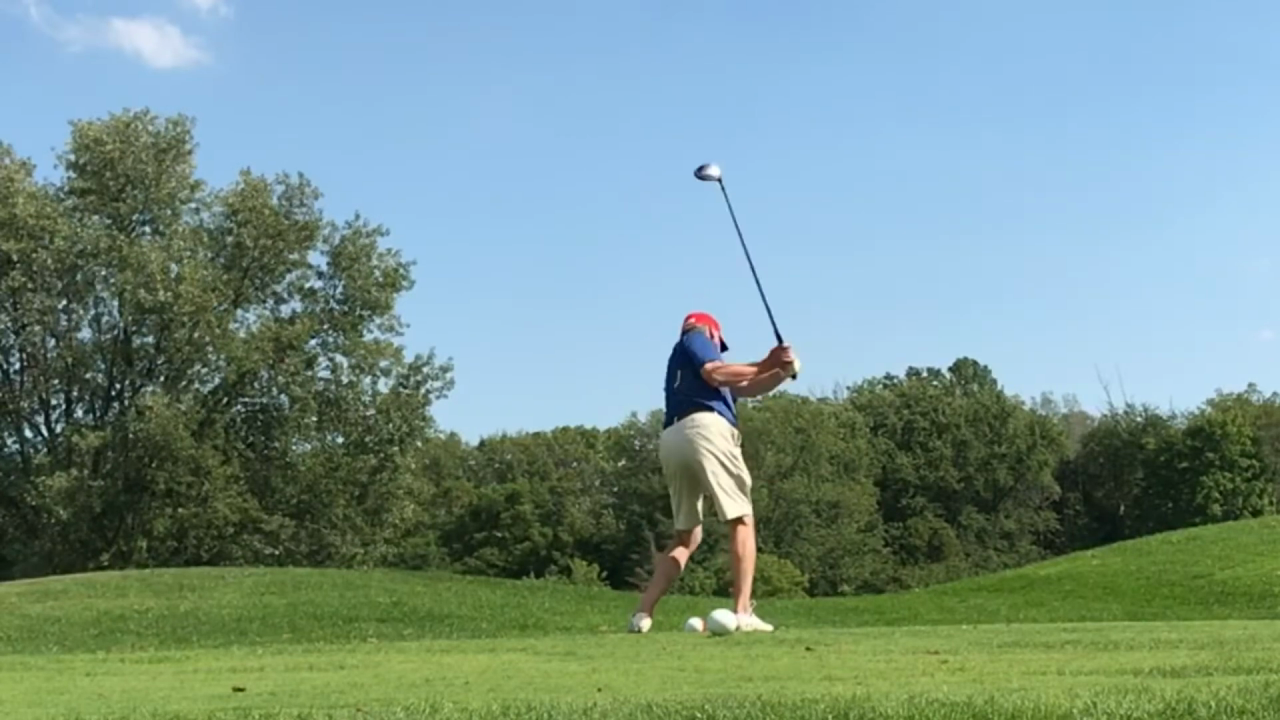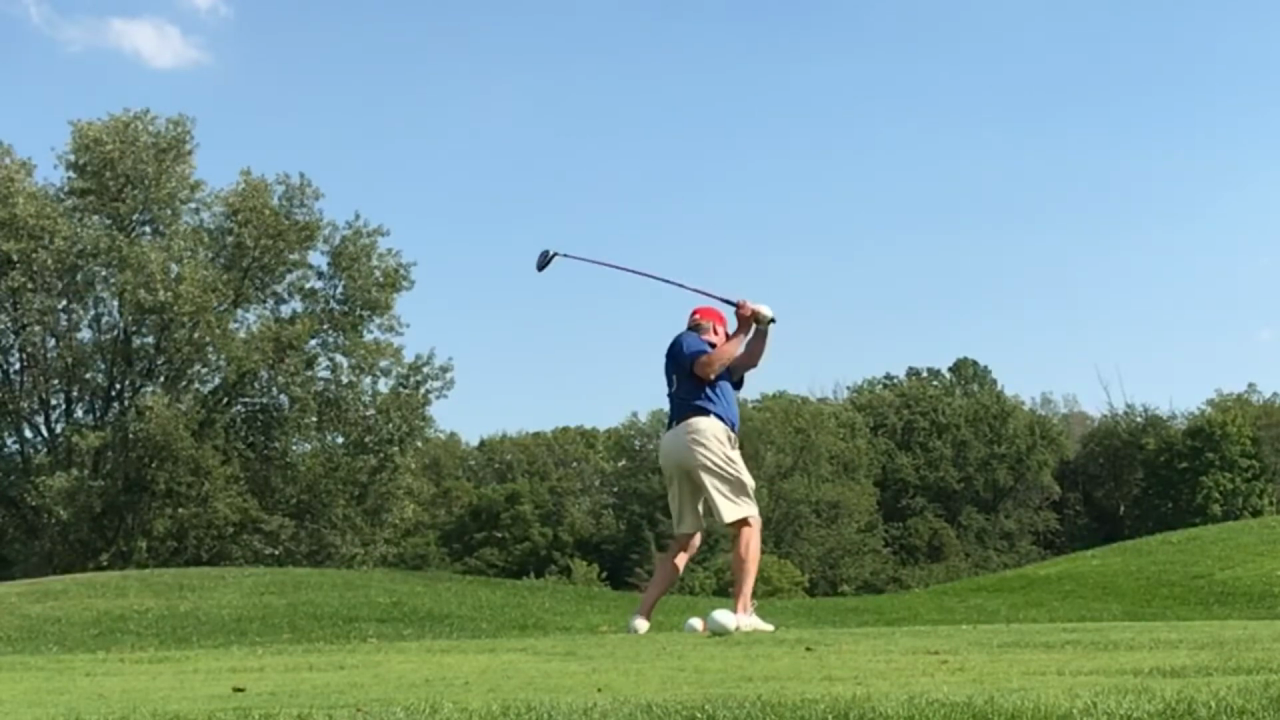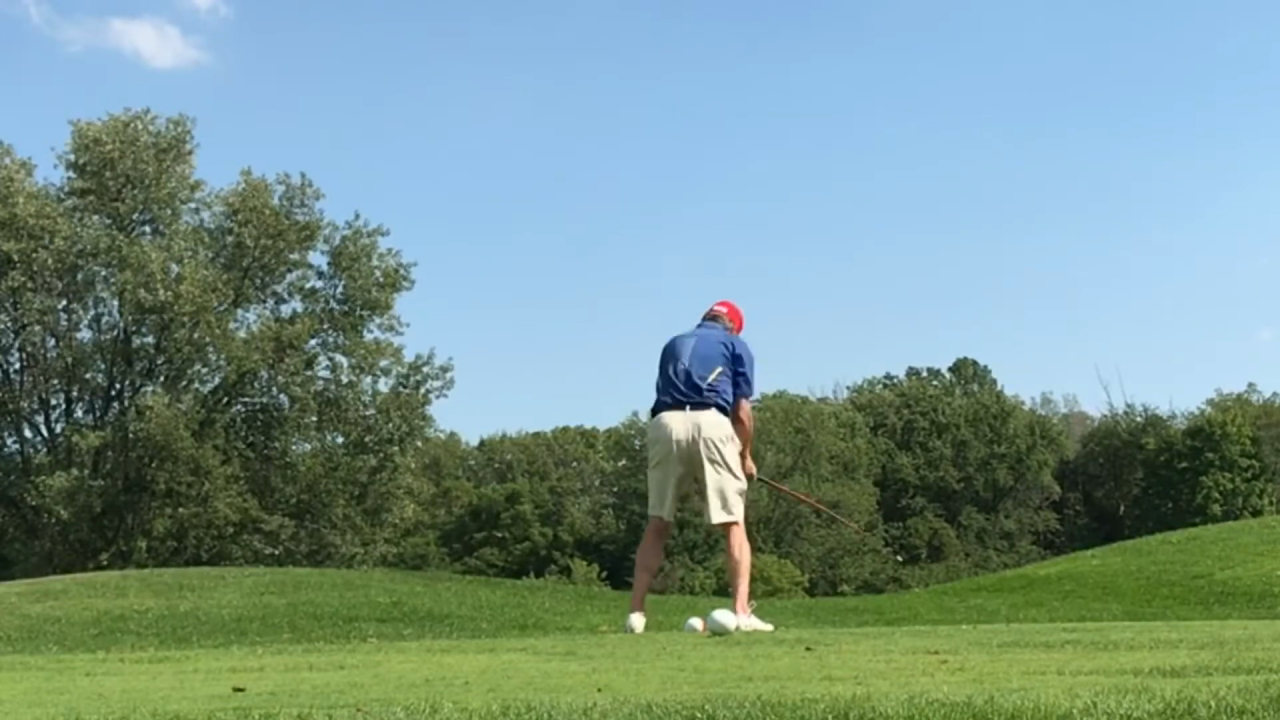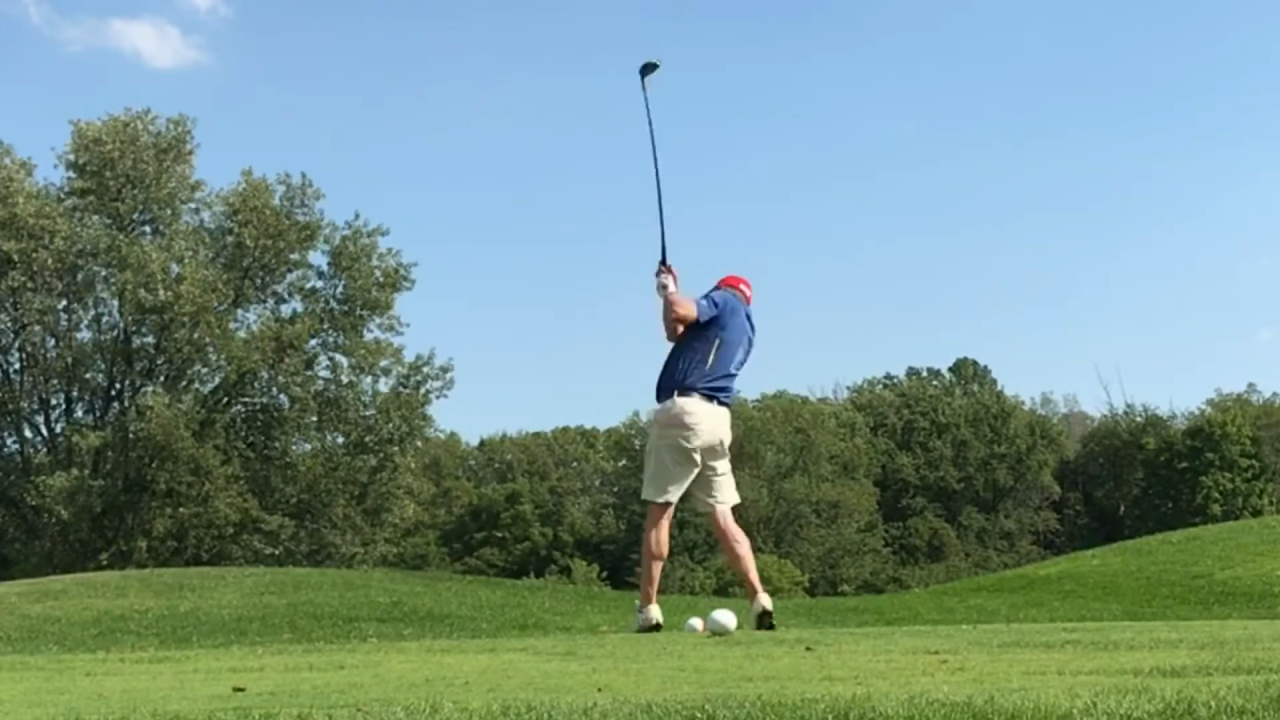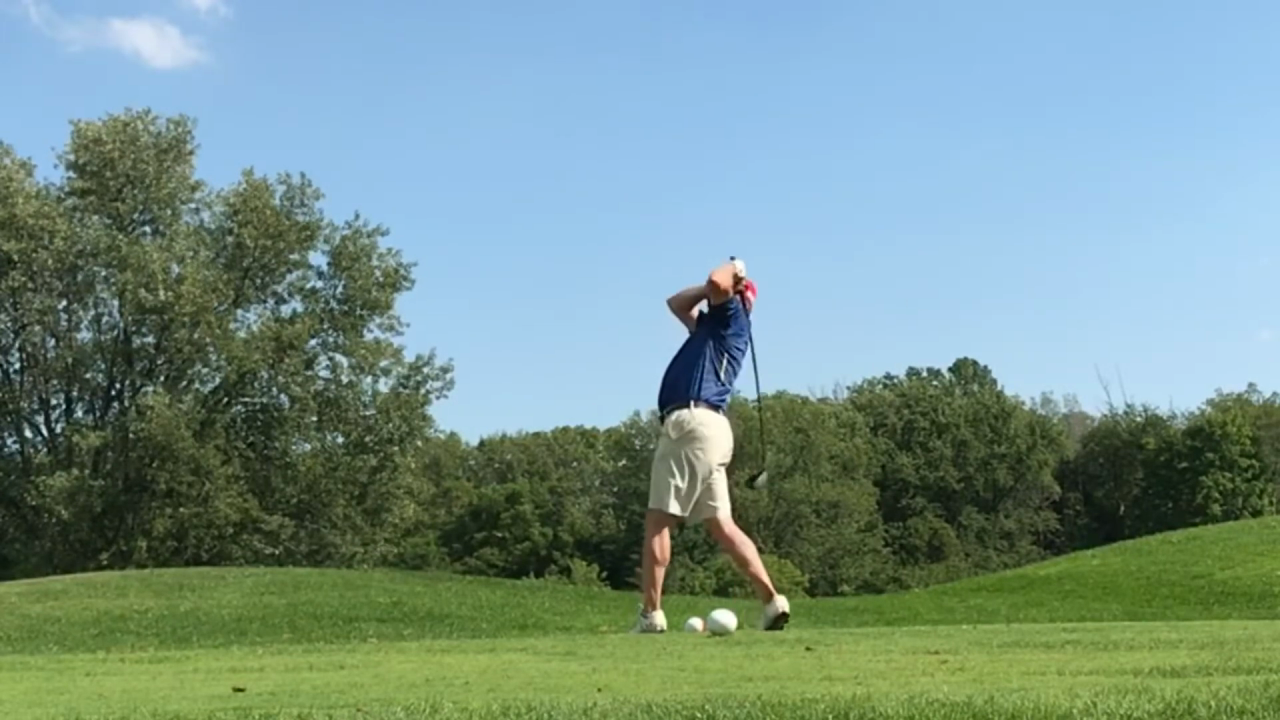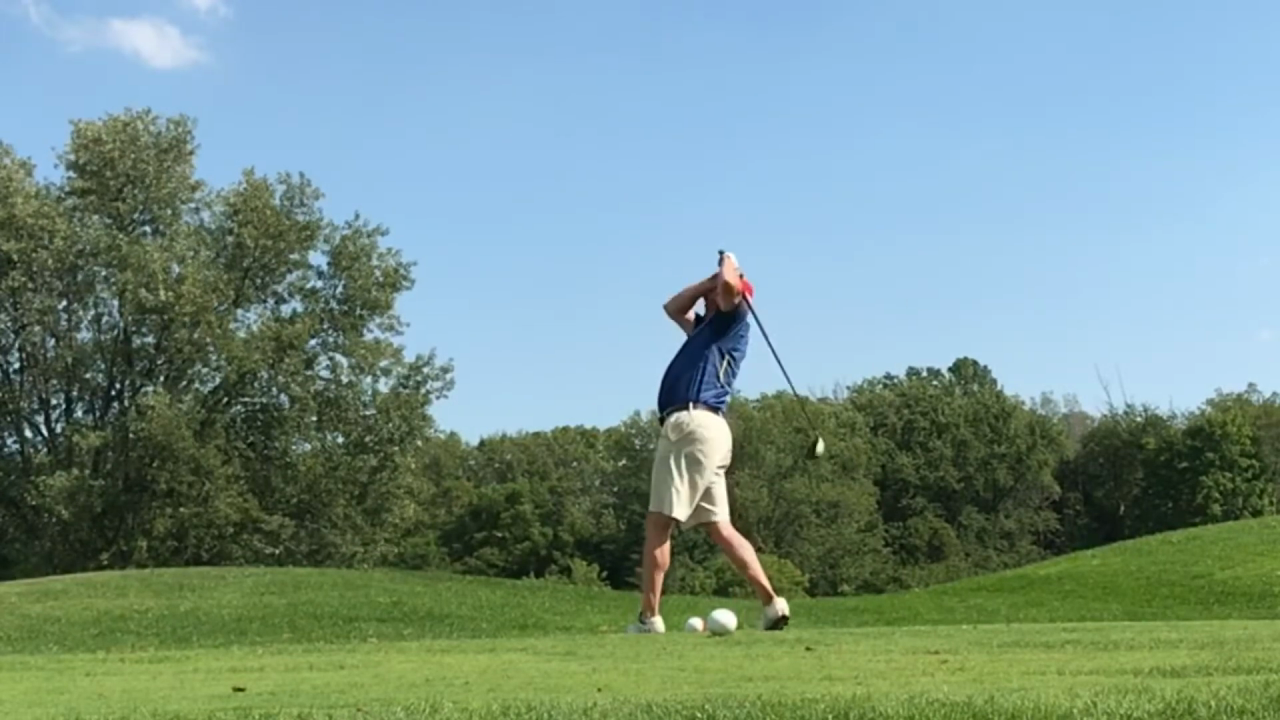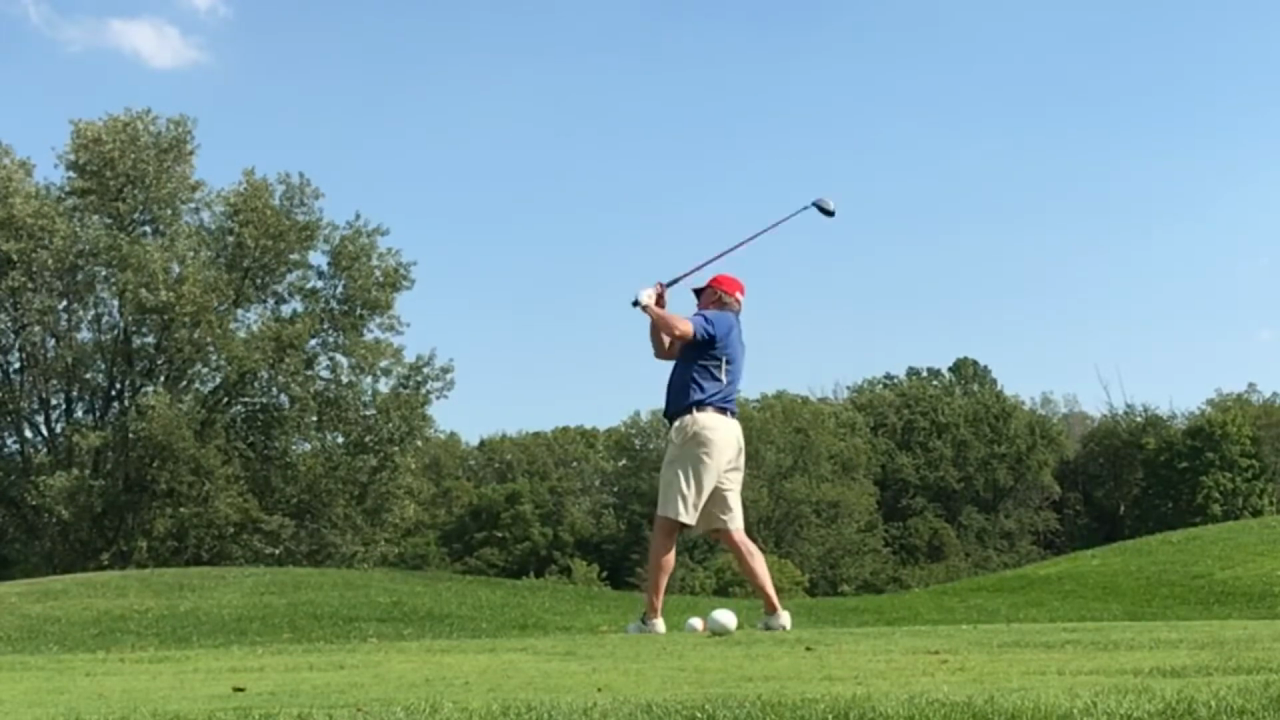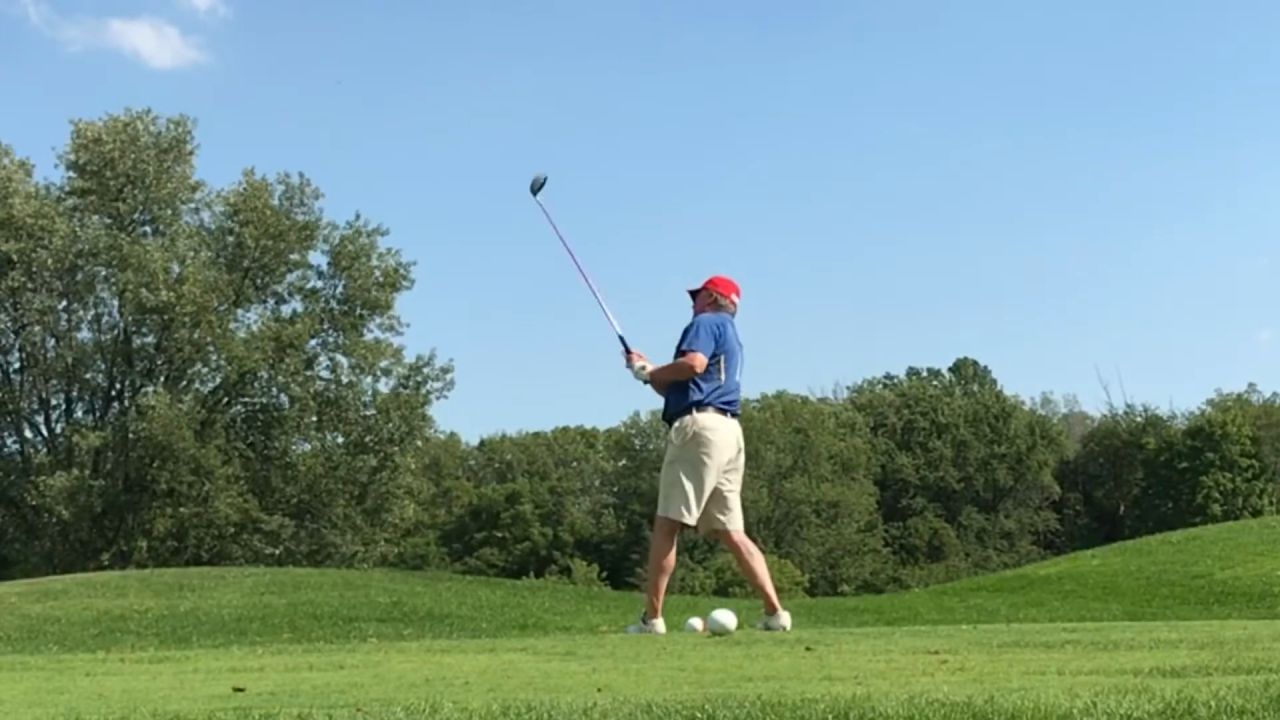
dt=0.2s
person 1, frame 1
left shoulder: (682, 366)
right shoulder: (694, 340)
left elbow: (745, 388)
right elbow: (714, 374)
left wrist: (780, 368)
right wrist: (765, 365)
left hip: (673, 441)
right hip: (704, 431)
left knee: (687, 538)
right knee: (741, 521)
left ankle: (642, 613)
right ankle: (742, 612)
person 1, frame 2
right shoulder: (685, 340)
left elbow: (745, 361)
right elbow: (707, 367)
left wrist: (760, 326)
right wrist: (742, 332)
left hip: (675, 447)
right hip: (703, 435)
left knee: (685, 541)
right knee: (748, 523)
left ankle: (641, 615)
right ankle: (743, 612)
person 1, frame 3
left shoulder: (675, 343)
right shoulder: (737, 346)
right elbow: (741, 412)
right wrist: (745, 457)
left hip: (666, 427)
right hip: (710, 427)
left knee: (656, 528)
right knee: (733, 525)
left ankle: (636, 614)
right ankle: (741, 611)
person 1, frame 4
left shoulder: (721, 300)
right shoulder: (746, 330)
left elbow: (679, 314)
right elbow: (681, 335)
left wrist: (669, 290)
right wrist: (671, 292)
left hip: (680, 412)
right hip: (715, 420)
left knee: (658, 512)
right knee: (722, 518)
left ankle: (649, 607)
right ankle: (757, 597)
person 1, frame 5
left shoulder: (733, 315)
right shoulder: (714, 323)
left elbow: (716, 284)
right elbow: (677, 304)
left wrist: (729, 272)
right wrist: (725, 275)
left hip: (692, 422)
right hip: (709, 426)
left knee: (658, 520)
right knee: (722, 524)
left ankle: (651, 613)
right ankle: (772, 599)
person 1, frame 6
left shoulder: (734, 319)
right shoulder: (710, 325)
left elbow: (730, 285)
right elbow: (673, 308)
left wrist: (729, 268)
right wrist: (712, 278)
left hip: (691, 425)
right hip: (707, 429)
left knee: (659, 523)
right knee: (720, 528)
left ankle: (649, 618)
right ankle: (771, 602)
person 1, frame 7
left shoulder: (718, 320)
right shoulder: (714, 333)
left elbow: (678, 327)
right elbow: (664, 349)
left wrist: (649, 305)
right wrist: (657, 310)
left hip: (699, 428)
right hip: (724, 431)
left knee: (666, 526)
right knee: (732, 532)
left ankle: (651, 618)
right ankle: (775, 613)
person 1, frame 8
left shoulder: (709, 323)
right shoulder: (729, 338)
left elbow: (693, 364)
right elbow: (675, 388)
left wrist: (645, 370)
right wrist: (648, 371)
left hip: (701, 428)
right hip: (727, 432)
left knee: (666, 526)
right knee: (731, 532)
left ankle: (651, 619)
right ankle: (775, 613)
